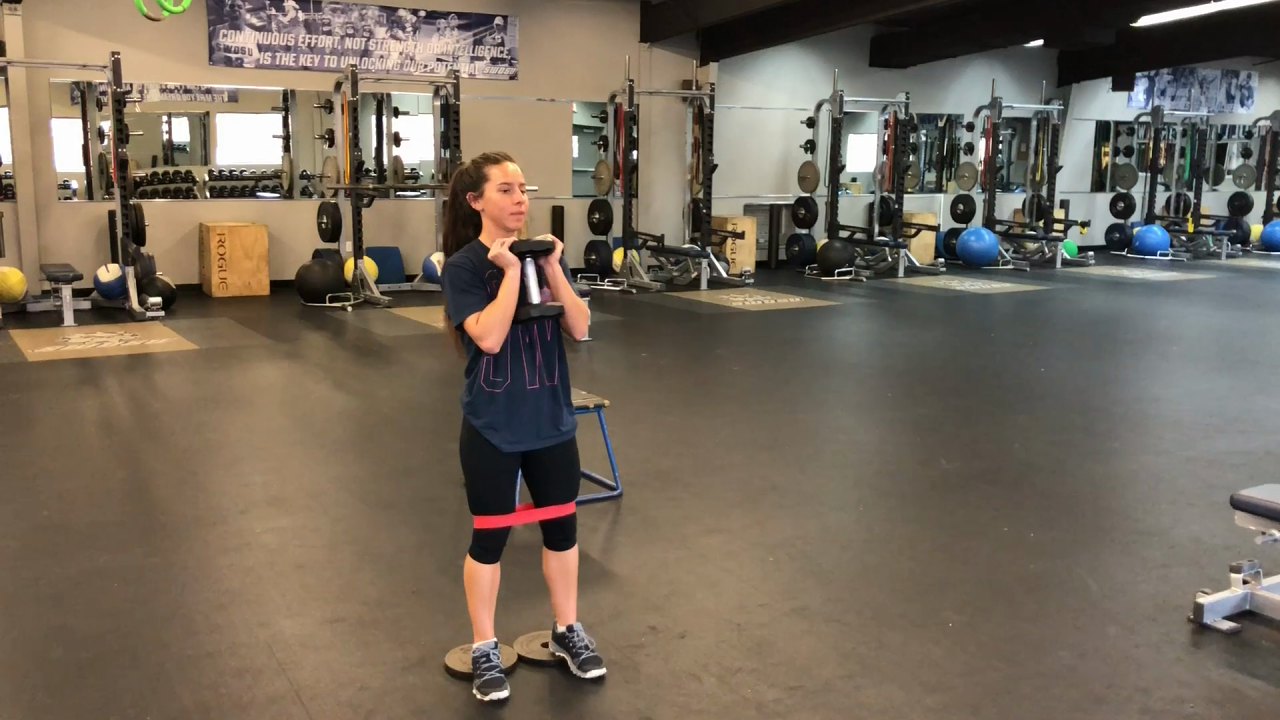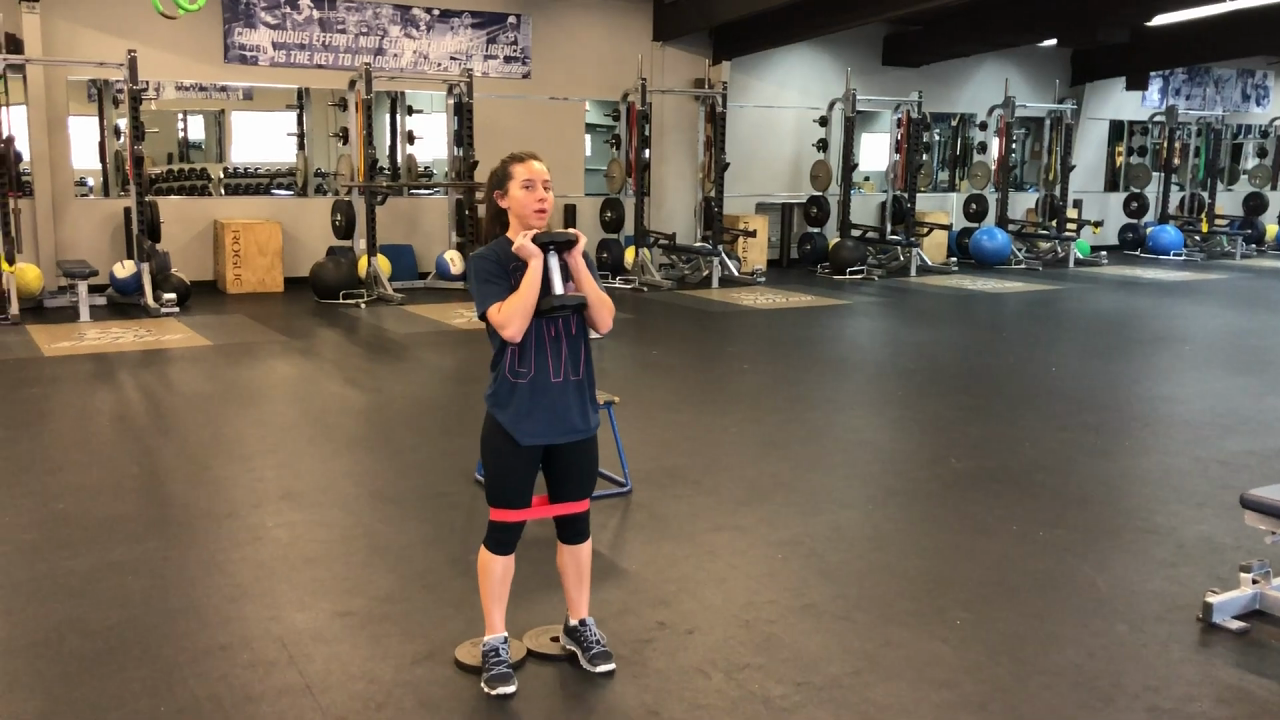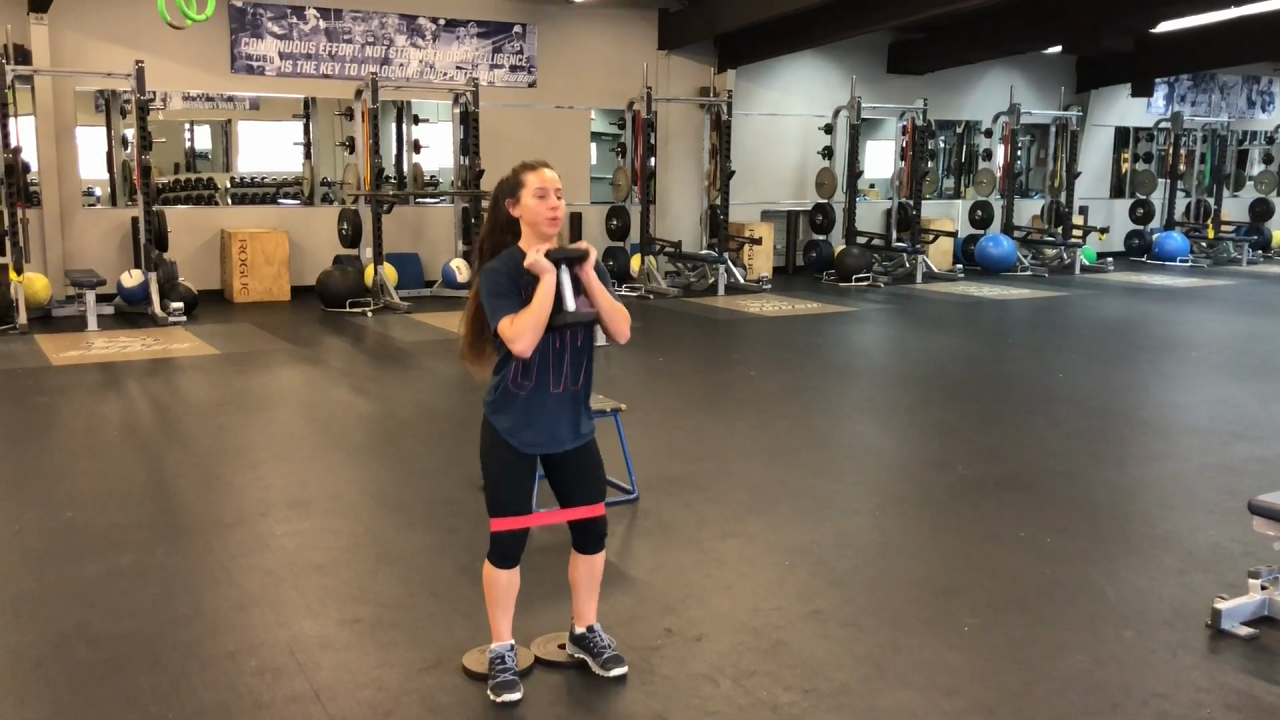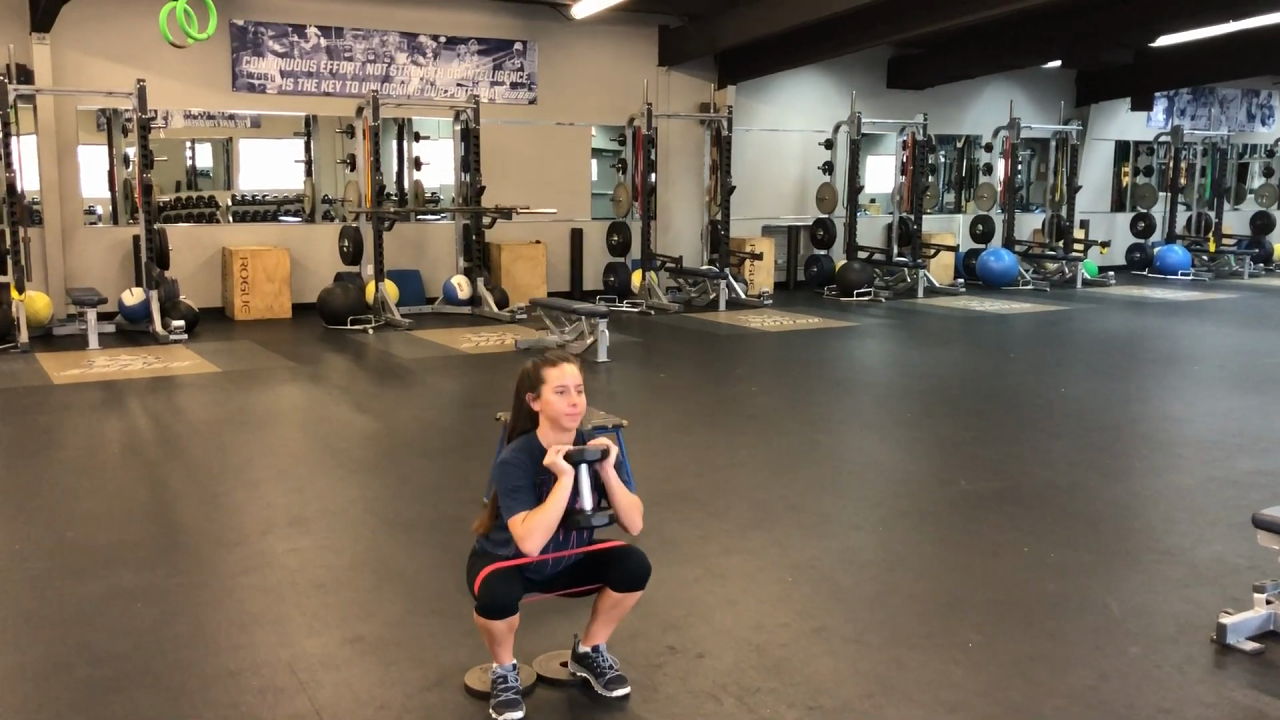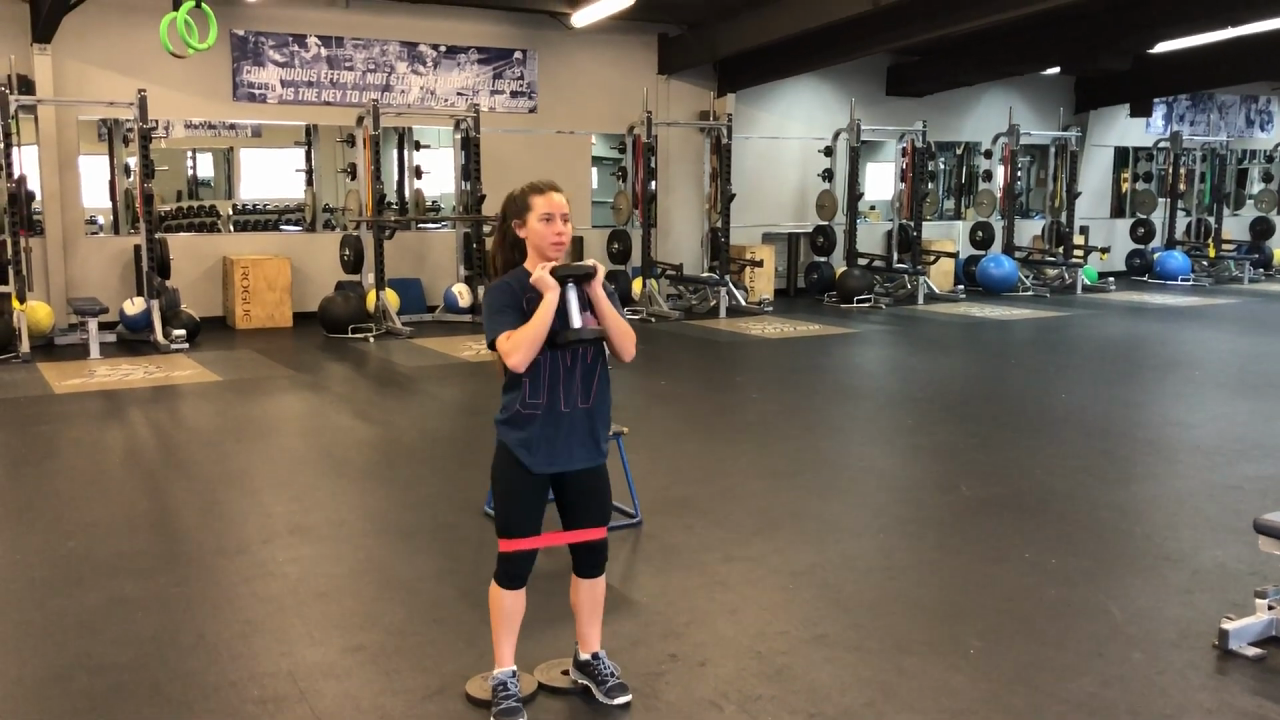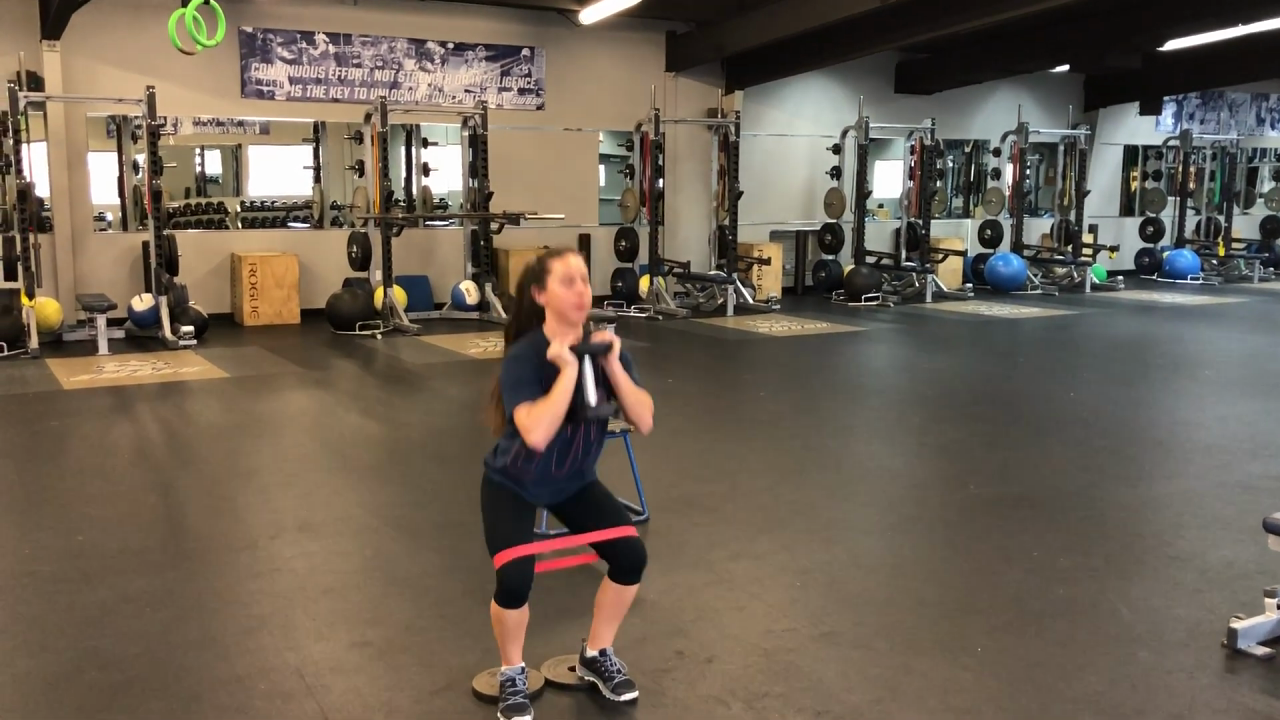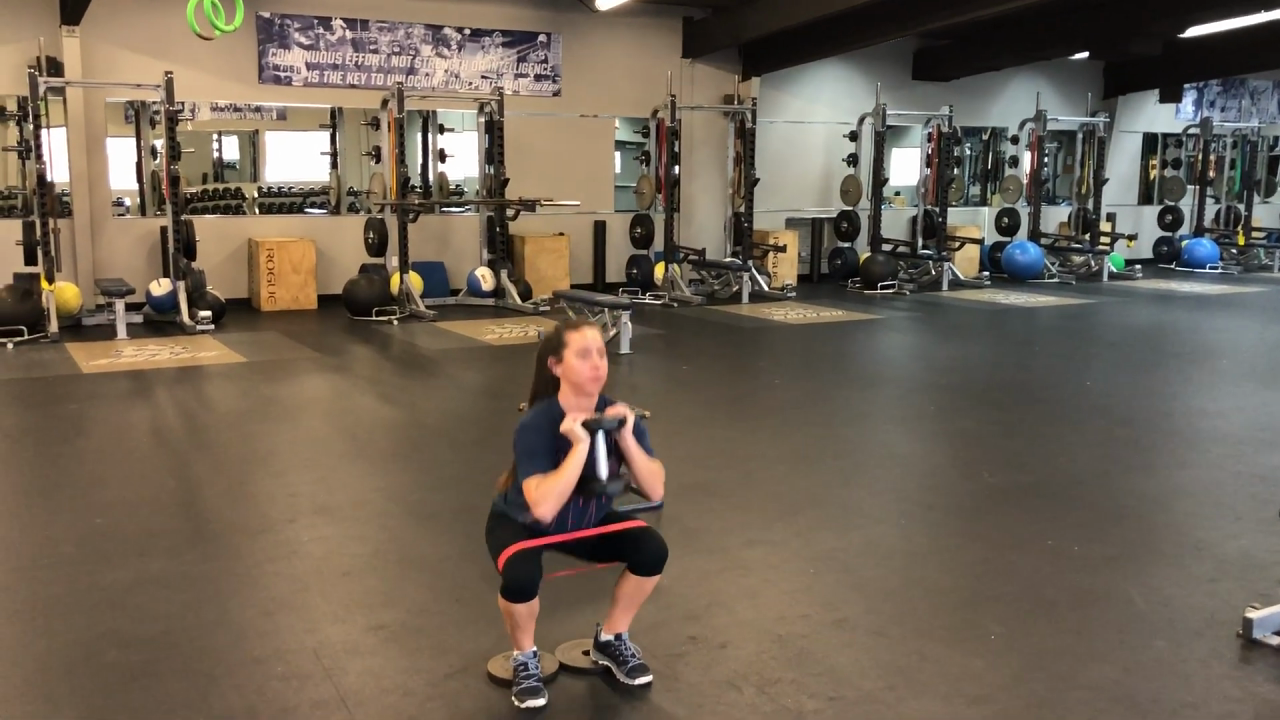
dt=0.7s
person 1, frame 1
left shoulder: (544, 254)
right shoulder: (462, 266)
left elbow: (579, 327)
right elbow: (488, 338)
left wrist: (551, 268)
right wrist: (511, 270)
left hip: (552, 420)
right hip: (492, 428)
left knee: (561, 528)
right knee: (490, 536)
left ankle: (567, 631)
right ankle: (484, 648)
person 1, frame 2
left shoulder: (573, 250)
right shoulder: (488, 260)
left elbow: (604, 322)
right elbow: (510, 327)
left wrist: (574, 262)
right wrist: (535, 263)
left hip: (574, 415)
right hip: (514, 420)
left knee: (575, 523)
right knee: (505, 528)
left ankle: (579, 624)
right ankle: (495, 643)
person 1, frame 3
left shoulder: (581, 262)
right shoulder: (500, 270)
left elbow: (621, 332)
right elbow: (521, 342)
left wrist: (587, 276)
right wrist: (546, 277)
left hip: (572, 426)
right hip: (512, 428)
left knee: (591, 530)
right knee: (509, 539)
left ankle: (586, 632)
right ankle: (501, 650)
person 1, frame 4
left shoulder: (597, 448)
right shoulder: (516, 460)
left elbow: (635, 524)
right elbow: (530, 544)
left wrist: (607, 471)
right wrist: (565, 477)
left hip: (567, 560)
right hip: (505, 559)
left knee: (634, 567)
right knee: (497, 597)
left ankle: (589, 651)
right ankle: (504, 671)
person 1, frame 5
left shoulder: (589, 282)
right shoulder: (506, 290)
left elbow: (627, 351)
right elbow: (516, 357)
left wrist: (595, 292)
right wrist: (550, 294)
left hip: (584, 447)
right hip: (525, 449)
left knee: (591, 555)
right knee: (515, 562)
left ankle: (589, 659)
person 1, frame 6
left shoulder: (603, 347)
right shoulder: (523, 358)
left elbow: (644, 421)
right elbow: (536, 435)
left wrist: (613, 365)
right wrist: (567, 372)
left hip: (574, 482)
right hip: (513, 486)
left knee: (630, 556)
right knee: (514, 578)
left ankle: (595, 656)
right ankle: (512, 675)
person 1, frame 7
left shoulder: (617, 417)
right shoulder: (536, 425)
left elbow: (655, 491)
right elbow: (543, 509)
left wrist: (626, 439)
right wrist: (580, 446)
left hip: (586, 520)
right hip: (520, 523)
left knee: (651, 551)
right knee: (521, 577)
left ankle: (611, 639)
right ankle: (525, 659)
